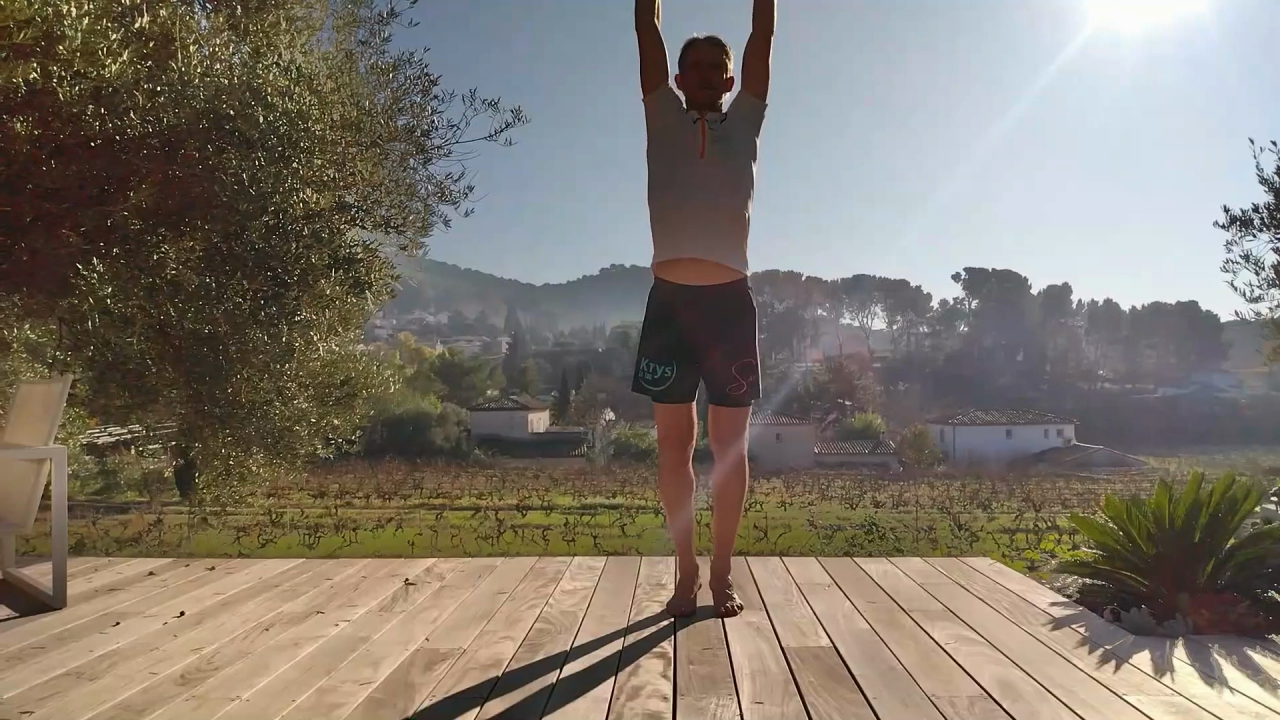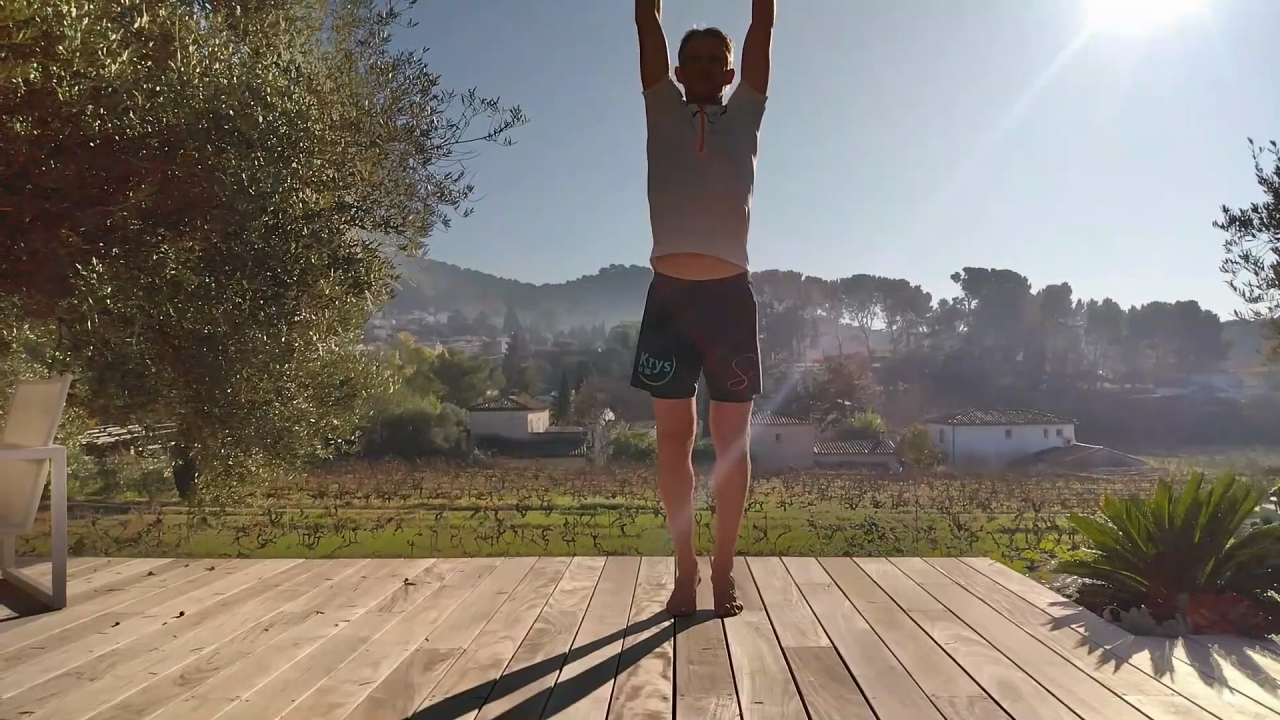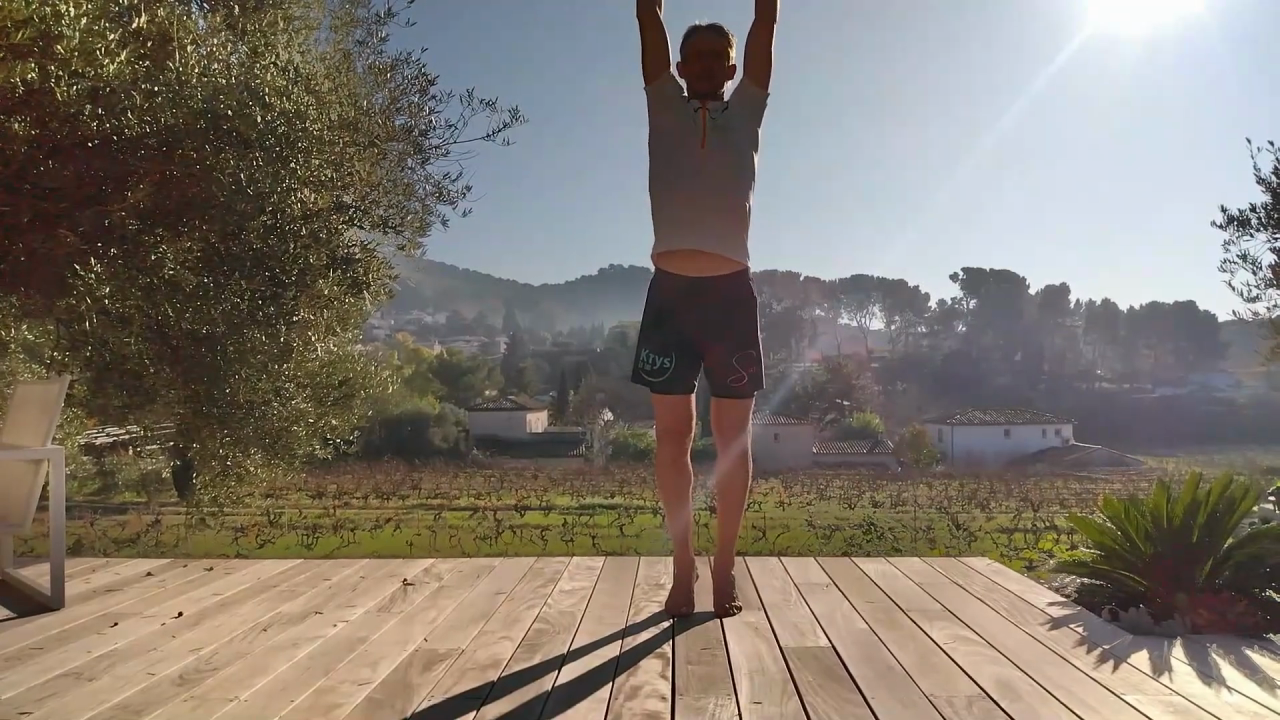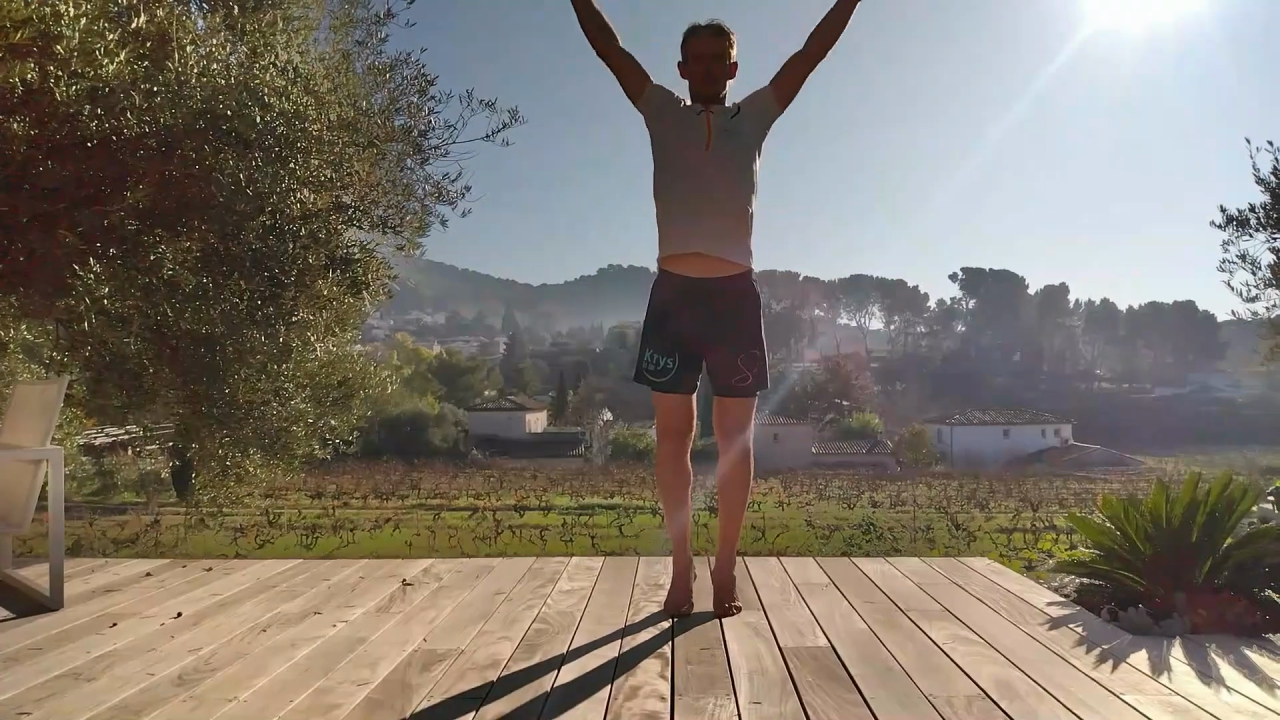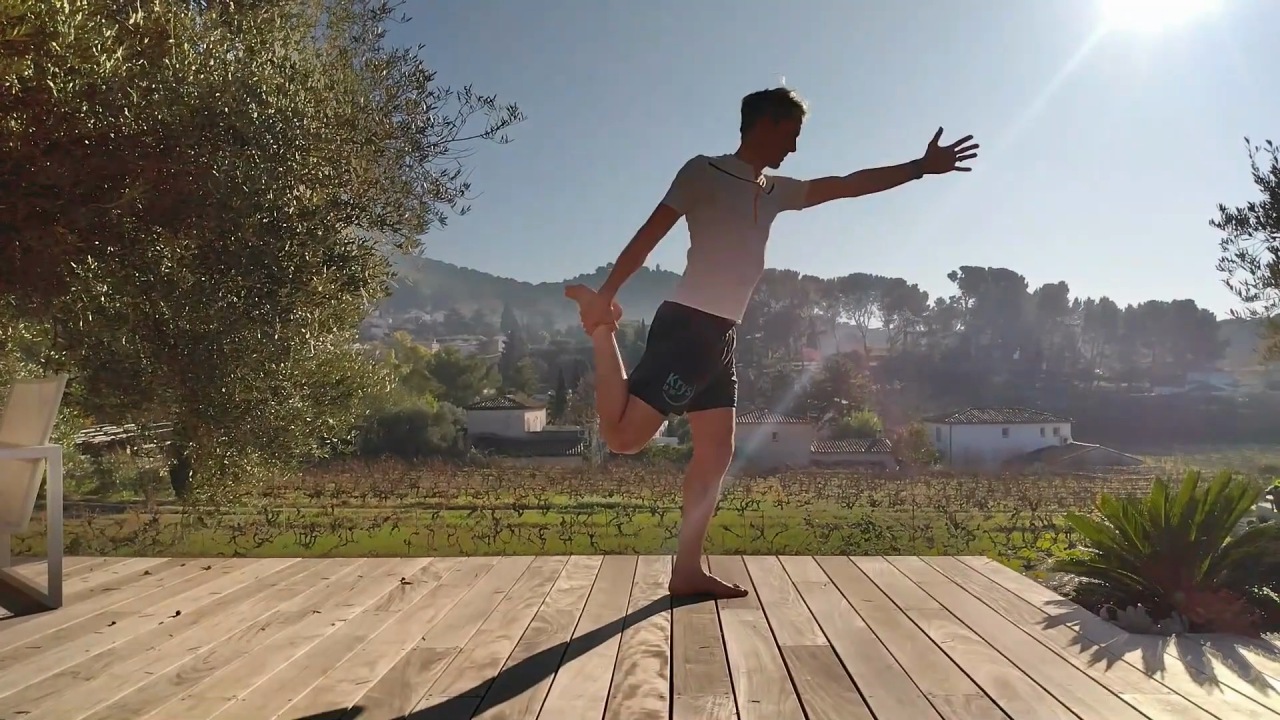
dt=1s
person 1, frame 1
left shoulder: (744, 122)
right shoulder: (663, 119)
left hip: (729, 300)
right hip: (671, 300)
left knee: (730, 445)
right knee: (674, 442)
left ankle: (722, 571)
right ankle: (686, 570)
person 1, frame 2
left shoulder: (744, 116)
right shoulder: (663, 112)
left hip: (729, 294)
right hip: (670, 293)
left knee: (731, 440)
right knee: (673, 438)
left ankle: (723, 569)
right ankle: (685, 568)
person 1, frame 3
left shoulder: (746, 111)
right shoulder: (664, 107)
left hip: (731, 291)
right hip: (670, 290)
left knee: (732, 439)
right knee: (672, 436)
left ankle: (724, 568)
right ankle: (683, 567)
person 1, frame 4
left shoulder: (753, 118)
right shoulder: (662, 112)
left elbow: (812, 52)
left hip: (734, 294)
right hip: (673, 292)
left knee: (735, 437)
right knee: (673, 434)
left ankle: (725, 569)
right ankle: (681, 569)
person 1, frame 5
left shoulder: (774, 191)
right shoulder: (704, 171)
left elbow: (850, 185)
right elbow: (648, 235)
left wrist: (921, 167)
right wrist: (605, 296)
left hip: (719, 335)
right hip: (687, 325)
left knee: (715, 453)
right knee: (622, 436)
left ankle: (687, 570)
